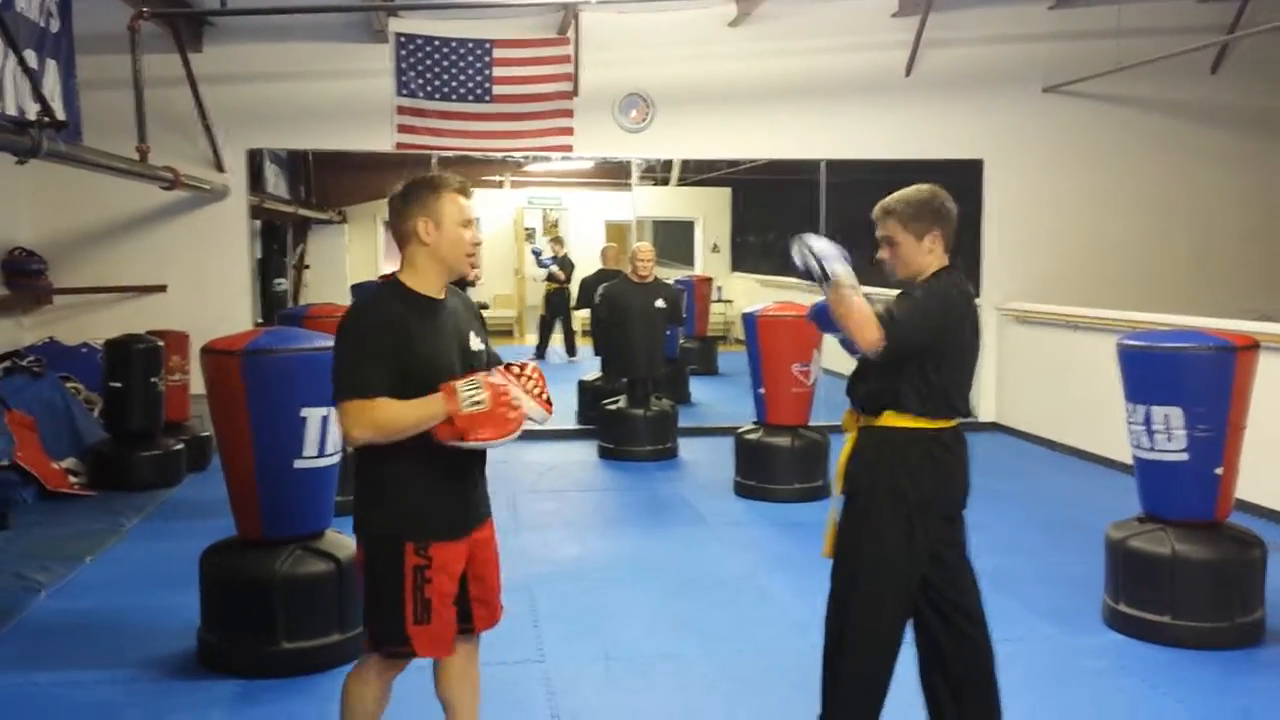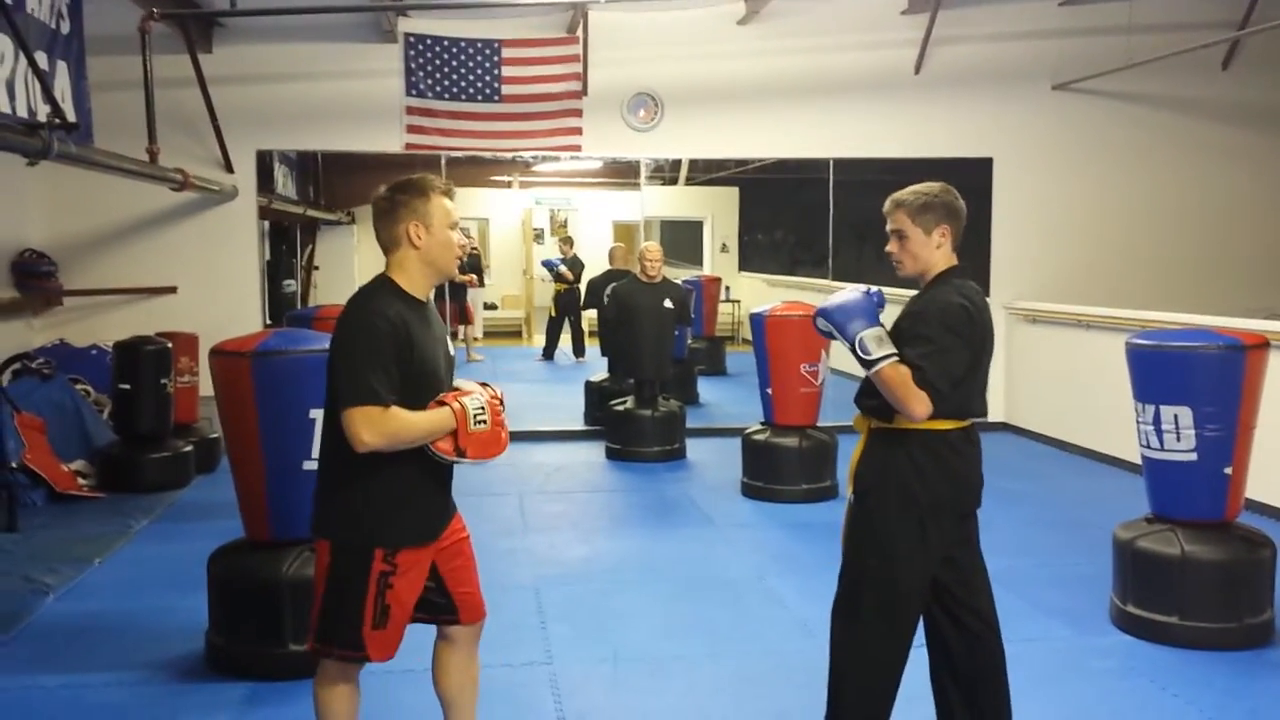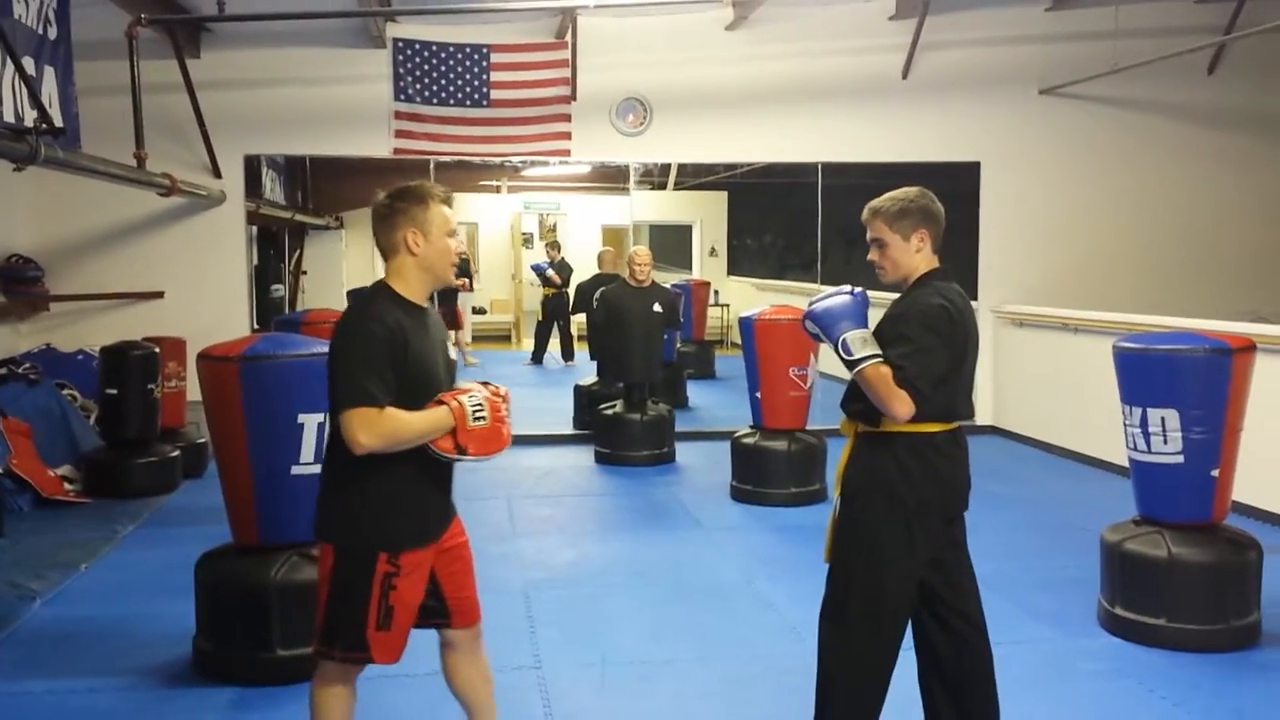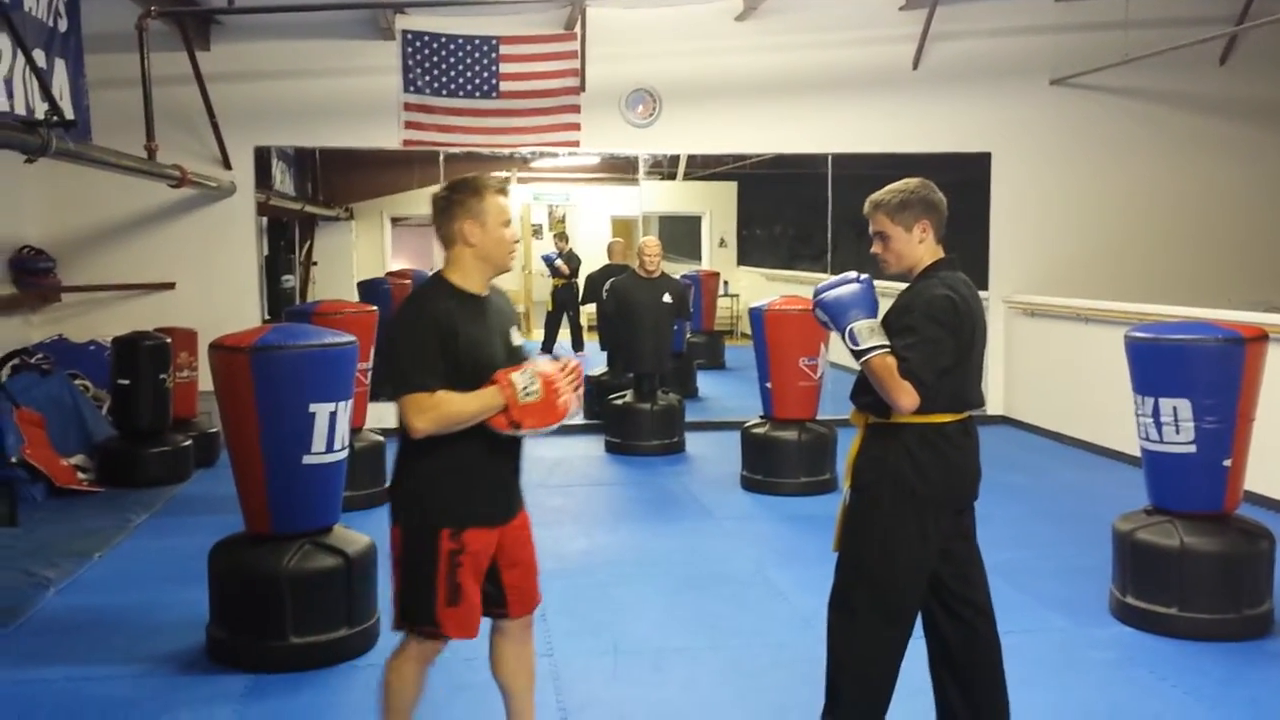
dt=0.3s
person 1, frame 1
left shoulder: (462, 308)
right shoulder: (375, 316)
right elbow: (360, 423)
left wrist: (511, 392)
right wrist: (452, 402)
left hip: (468, 511)
right hip: (405, 521)
left knee: (463, 636)
right knee: (391, 652)
person 1, frame 2
left shoulder: (422, 308)
right shoulder: (372, 317)
right elbow: (369, 430)
left wrist: (472, 402)
right wrist: (458, 415)
left hip: (434, 515)
right hip: (369, 526)
left knee: (464, 625)
right knee: (346, 656)
person 1, frame 3
left shoulder: (426, 314)
right shoulder: (369, 323)
right elbow: (365, 431)
left wrist: (477, 405)
right wrist: (457, 414)
left hip: (434, 516)
right hip: (372, 528)
left knee: (463, 631)
right knee: (345, 659)
person 1, frame 4
left shoulder: (499, 303)
right shoulder: (424, 312)
right elbow: (421, 416)
left wrist: (550, 382)
right wrist: (510, 393)
left hip: (500, 501)
right hip: (439, 510)
left knee: (516, 619)
right knee: (425, 635)
person 2, frame 1
left shoulder: (938, 300)
right shoulder: (946, 297)
left elbow: (869, 336)
right elbow: (890, 348)
left wrist: (832, 269)
right wrist: (849, 307)
left hip: (902, 467)
right hip: (928, 462)
left knee: (863, 608)
right knee: (947, 600)
person 2, frame 2
left shoulder: (945, 308)
right shoulder: (957, 297)
left elbow: (916, 402)
left wrist: (865, 336)
right wrist: (864, 326)
left hip: (914, 470)
right hip: (942, 466)
left knee: (872, 612)
right knee: (958, 604)
person 2, frame 3
left shoulder: (925, 310)
right shoulder: (946, 300)
left elbow: (898, 402)
left wrist: (851, 336)
right wrist: (848, 329)
left hip: (899, 474)
right hip: (932, 469)
left knee: (858, 617)
right knee: (948, 610)
person 2, frame 4
left shoulder: (932, 300)
right shoulder: (952, 289)
left elbow: (904, 393)
left wrist: (859, 327)
right wrist: (860, 319)
left hip: (909, 465)
right hip: (941, 459)
left knee: (866, 606)
right knee: (956, 598)
